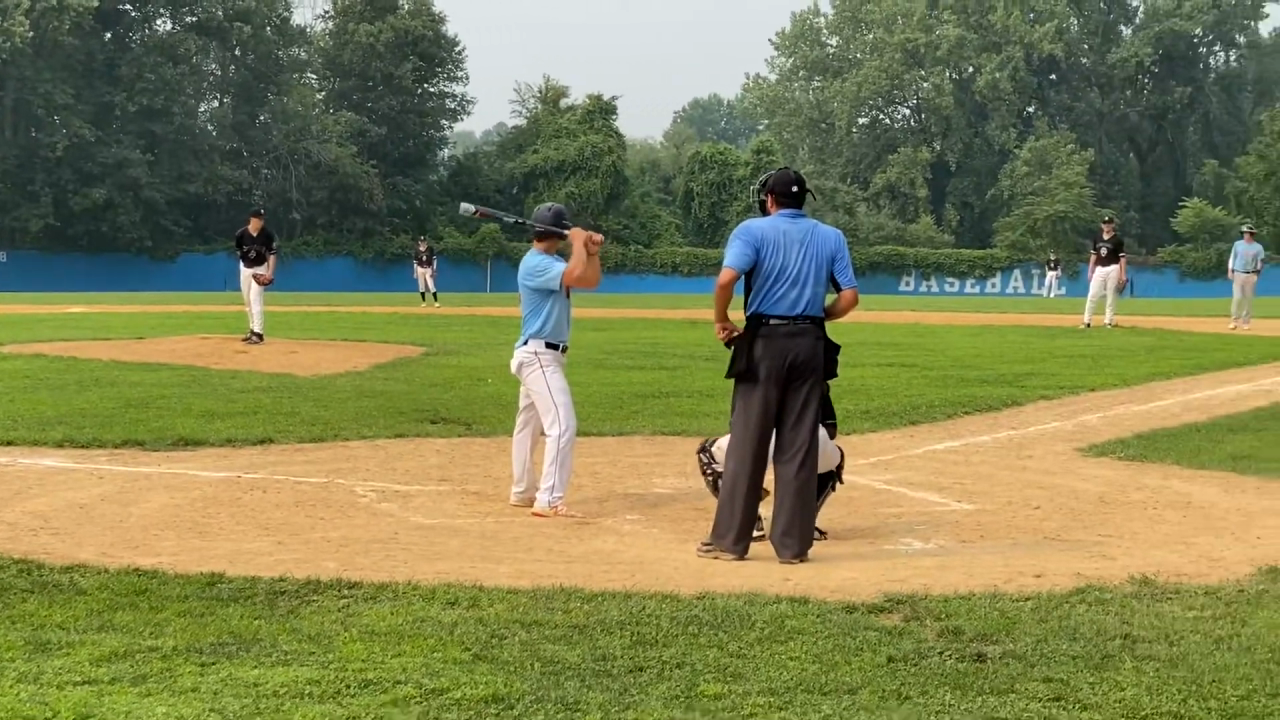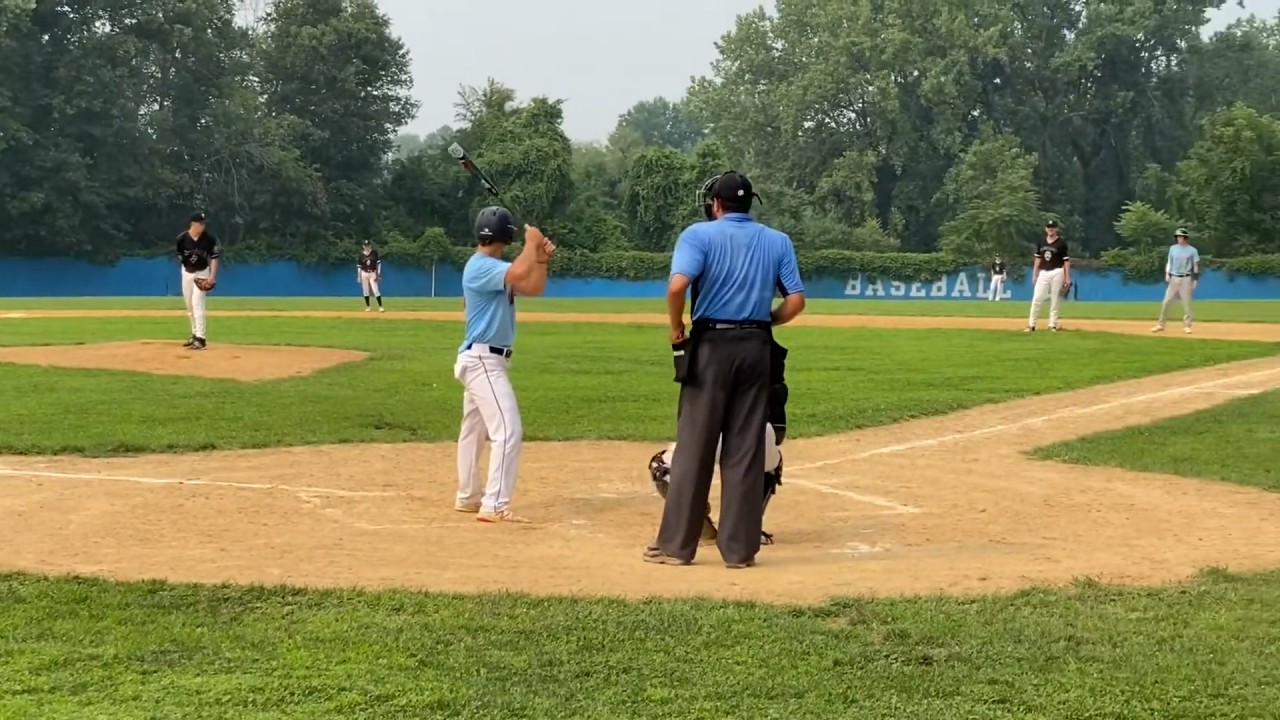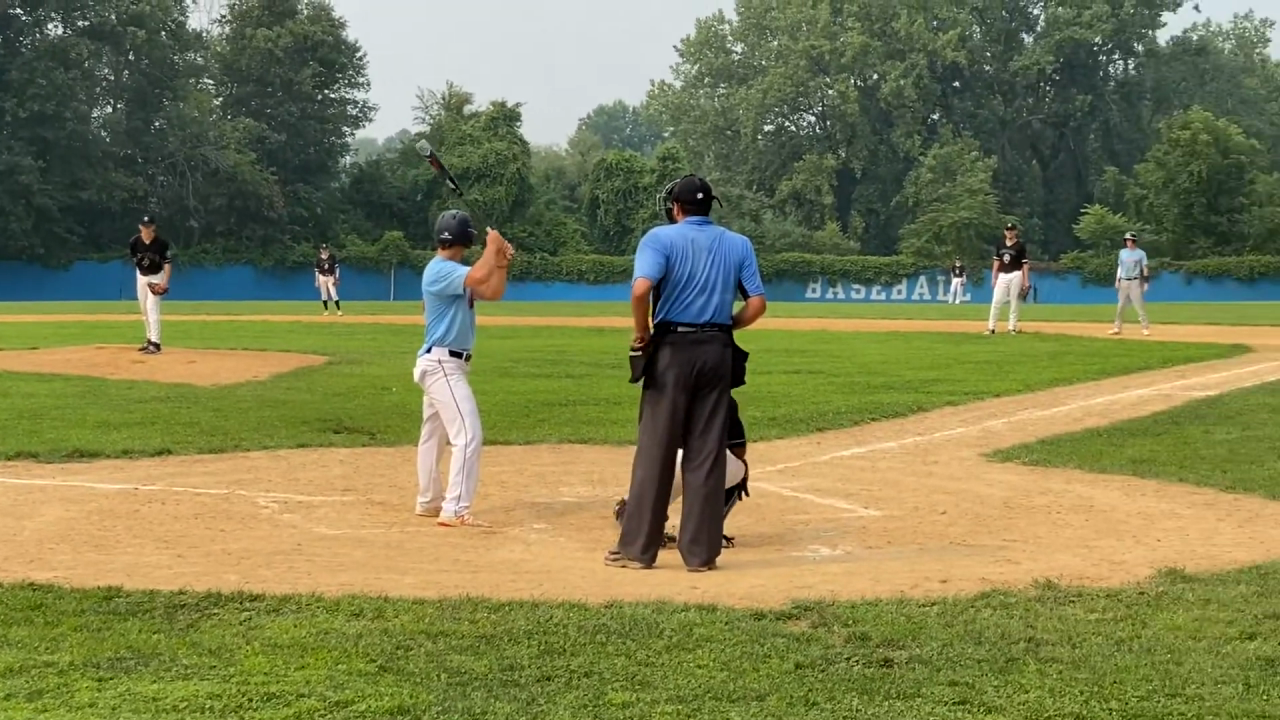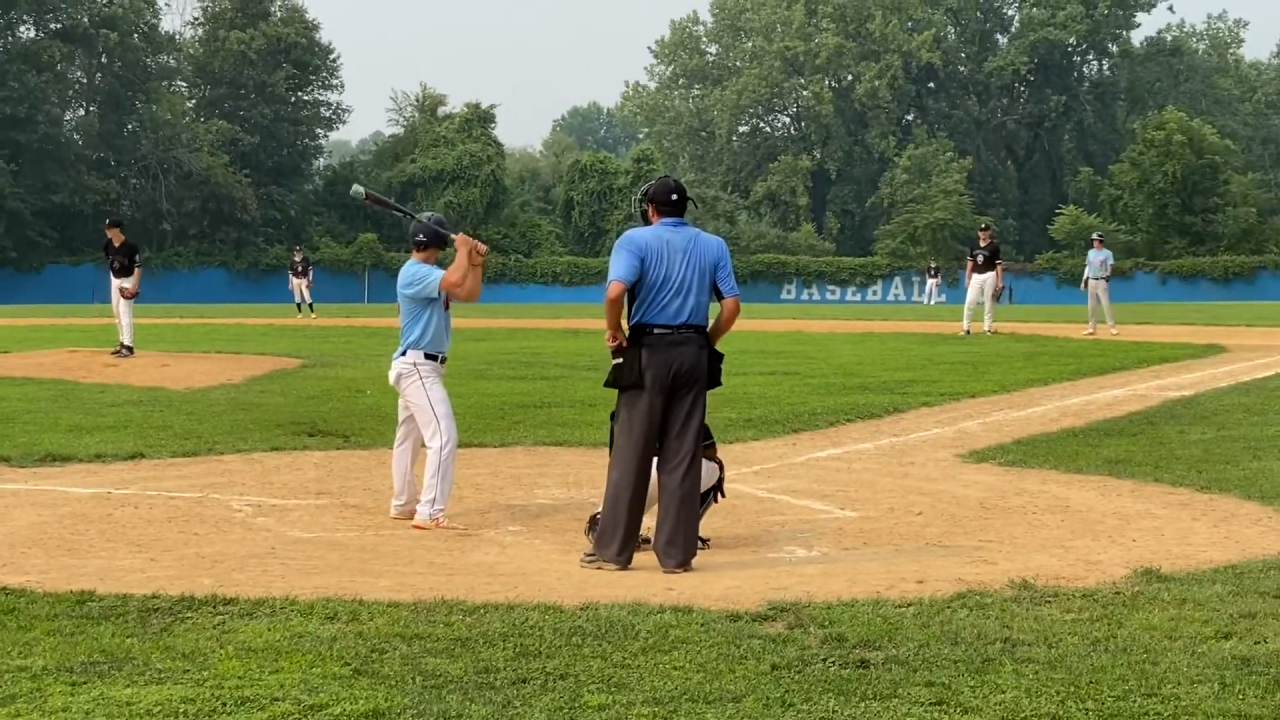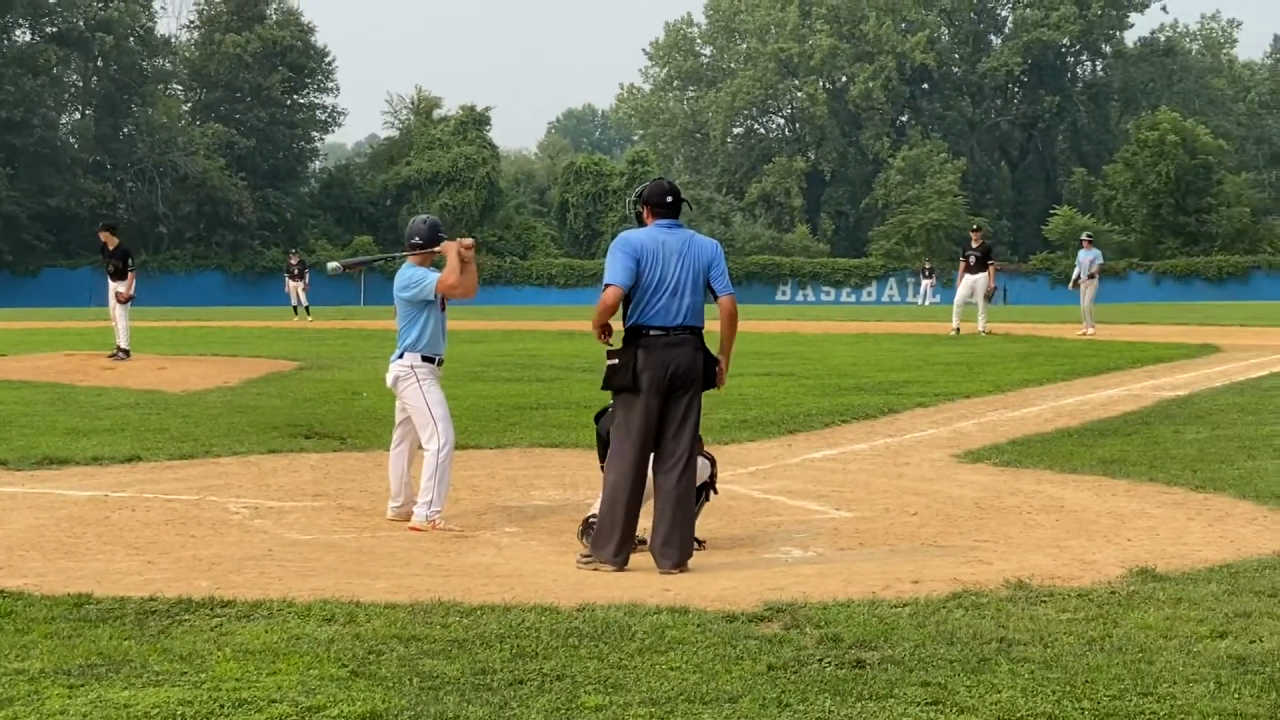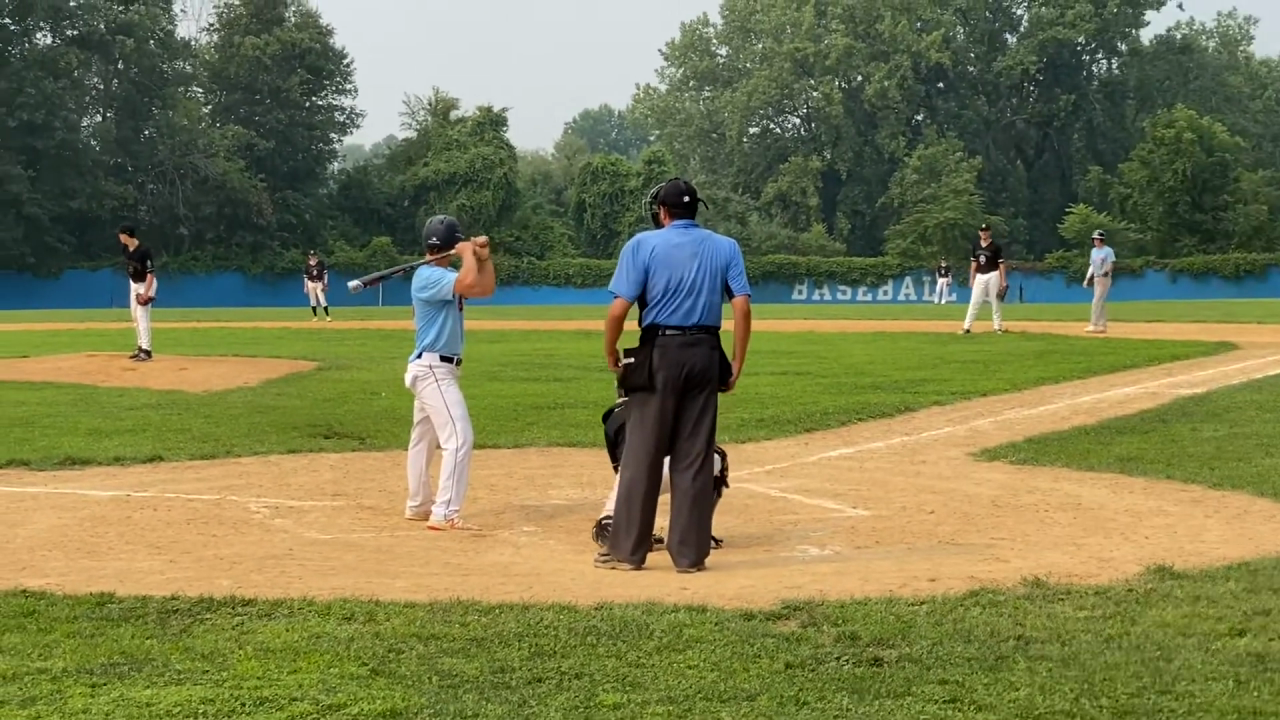
dt=0.2s
person 1, frame 1
left shoulder: (752, 229)
right shoulder: (832, 237)
left elbow: (726, 279)
right elbow: (849, 297)
left wrist: (721, 319)
left hip: (765, 341)
right hip: (809, 344)
left knee: (747, 442)
right knee: (799, 446)
left ankle: (729, 540)
right ankle: (793, 543)
person 1, frame 2
left shoulder: (699, 234)
right shoulder: (778, 241)
left elbow: (677, 285)
right elbow: (796, 301)
left wrist: (676, 327)
left hip: (712, 345)
right hip: (756, 349)
left knee: (694, 447)
right knee: (746, 451)
left ankle: (676, 544)
right ankle: (740, 548)
person 1, frame 3
left shoulder: (660, 237)
right shoulder: (739, 244)
left elbow: (641, 289)
right elbow: (756, 304)
left wrist: (641, 331)
left hip: (672, 349)
right hip: (717, 352)
left knee: (655, 450)
right knee: (707, 454)
left ankle: (637, 548)
right ankle: (701, 551)
person 1, frame 4
left shoulder: (635, 239)
right shoulder: (715, 245)
left elbow: (615, 292)
right elbow: (732, 306)
left wrist: (612, 330)
left hip: (648, 352)
right hip: (694, 353)
left knee: (631, 453)
right knee: (683, 456)
left ankle: (613, 550)
right ankle: (677, 553)
person 1, frame 5
left shoulder: (630, 241)
right shoulder: (709, 247)
left elbow: (612, 298)
right elbow: (728, 306)
left wrist: (599, 326)
right wrist: (723, 357)
left hip: (644, 354)
right hip: (689, 354)
left knee: (627, 455)
right knee: (678, 458)
left ankle: (609, 552)
right ankle: (673, 554)
person 1, frame 6
left shoulder: (643, 244)
right shoulder: (726, 247)
left elbow: (618, 309)
right elbow: (742, 307)
left wrist: (611, 352)
right wrist: (737, 361)
left hip: (659, 353)
right hip: (705, 354)
left knee: (642, 456)
right knee: (695, 457)
left ankle: (626, 550)
right ankle: (690, 553)
person 2, frame 1
left shoulder: (552, 263)
right shoulder: (535, 264)
left elbow: (589, 281)
right elbow: (576, 274)
left wrist: (592, 251)
right wrist: (578, 243)
left hip: (540, 354)
right hip: (539, 355)
left knee: (529, 424)
right knee: (562, 426)
left ankle: (523, 492)
right ankle: (548, 501)
person 2, frame 2
left shoulder: (497, 268)
right shoulder: (480, 267)
left elbow: (532, 288)
right elbow: (520, 272)
left wrist: (541, 258)
right wrist: (531, 243)
left hip: (484, 359)
right hip: (483, 359)
left knee: (474, 430)
right knee: (508, 431)
left ankle: (468, 497)
right ankle: (494, 506)
person 2, frame 3
left shoulder: (456, 271)
right shoulder: (440, 270)
left elbow: (492, 293)
right elbow: (480, 276)
left wrist: (501, 263)
right wrist: (492, 246)
left hip: (443, 363)
right hip: (442, 363)
left knee: (434, 434)
right knee: (468, 435)
left ankle: (429, 501)
right ankle: (454, 511)
person 2, frame 4
left shoulder: (430, 274)
right shoulder: (414, 273)
left elbow: (469, 294)
right elbow: (455, 280)
left wrist: (476, 262)
right wrist: (462, 249)
left hip: (418, 366)
right hip: (418, 366)
left knee: (409, 437)
right knee: (443, 438)
left ankle: (404, 504)
right ankle: (429, 513)
person 2, frame 5
left shoulder: (426, 275)
right shoulder: (410, 276)
left elbow: (467, 290)
right elbow: (451, 283)
left wrist: (467, 258)
right wrist: (452, 254)
left hip: (415, 368)
right hip: (415, 368)
left knee: (405, 439)
right knee: (441, 439)
left ankle: (400, 506)
right ankle: (426, 515)
person 2, frame 6
left shoulder: (443, 276)
right shoulder: (428, 277)
left elbow: (485, 288)
right elbow: (469, 283)
left wrist: (483, 256)
right wrist: (468, 254)
left hip: (433, 368)
right hip: (434, 368)
left knee: (424, 439)
right knee: (459, 438)
left ankle: (418, 505)
right ankle: (444, 514)
